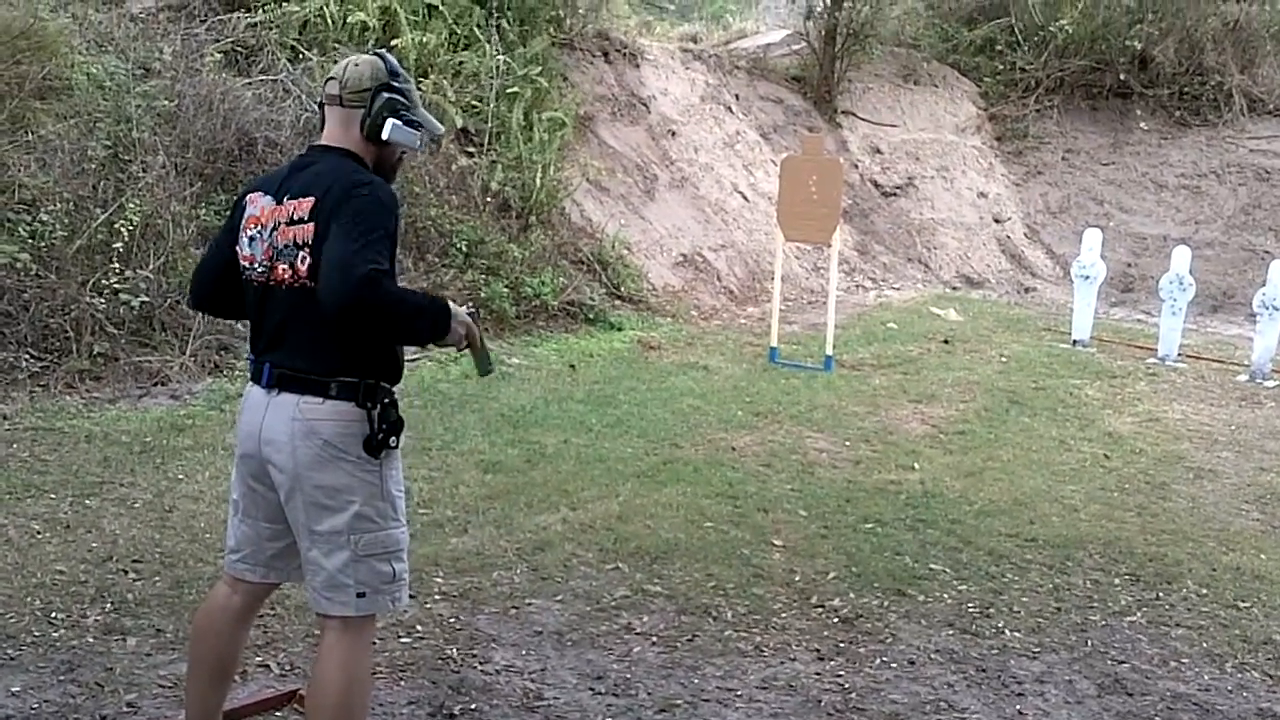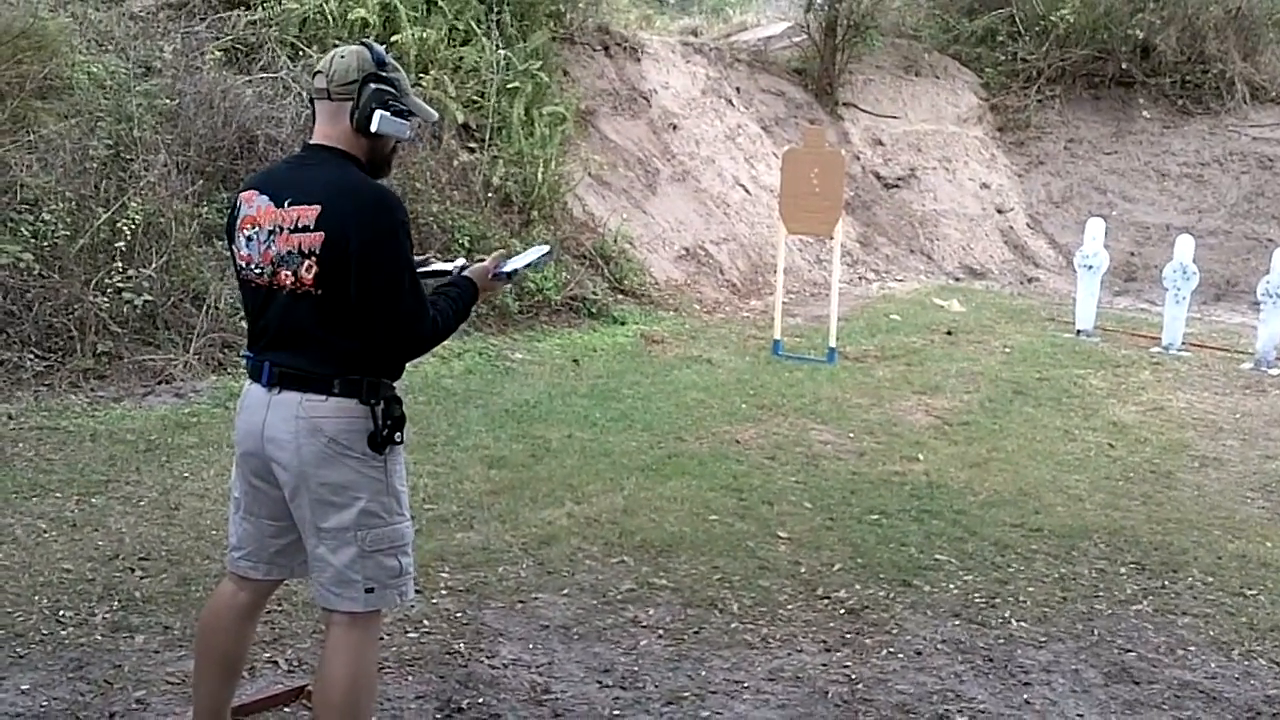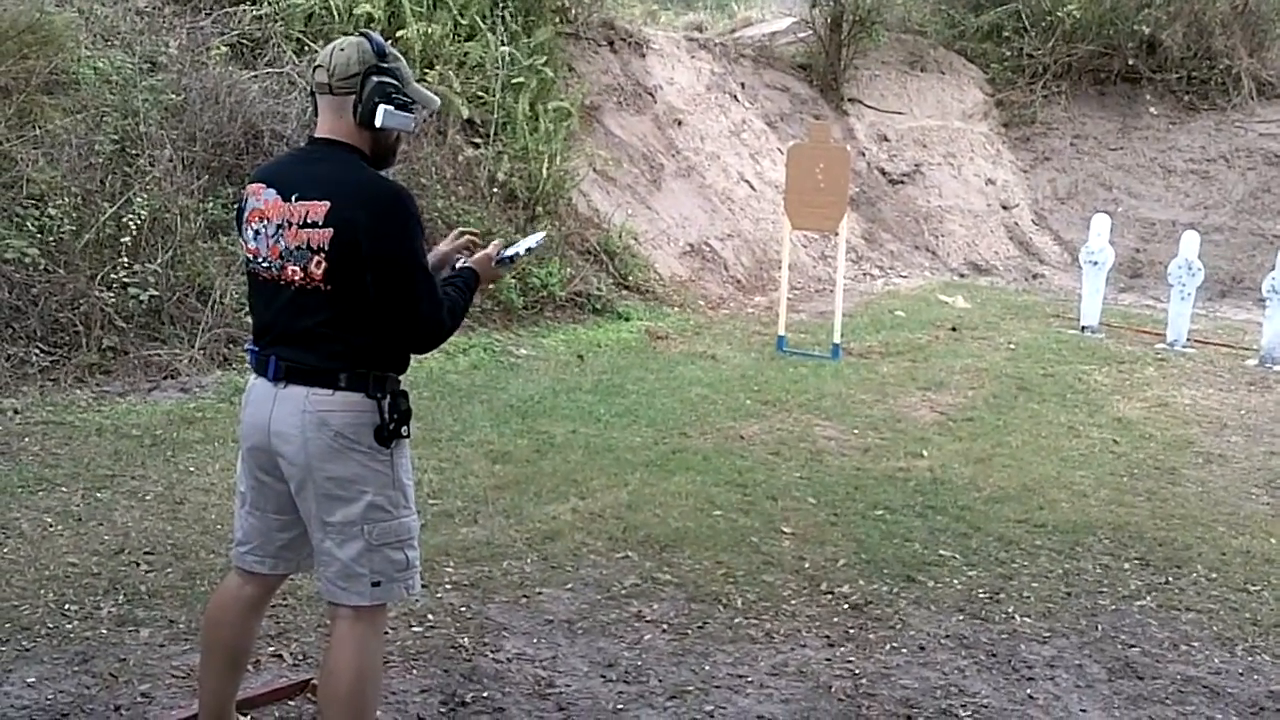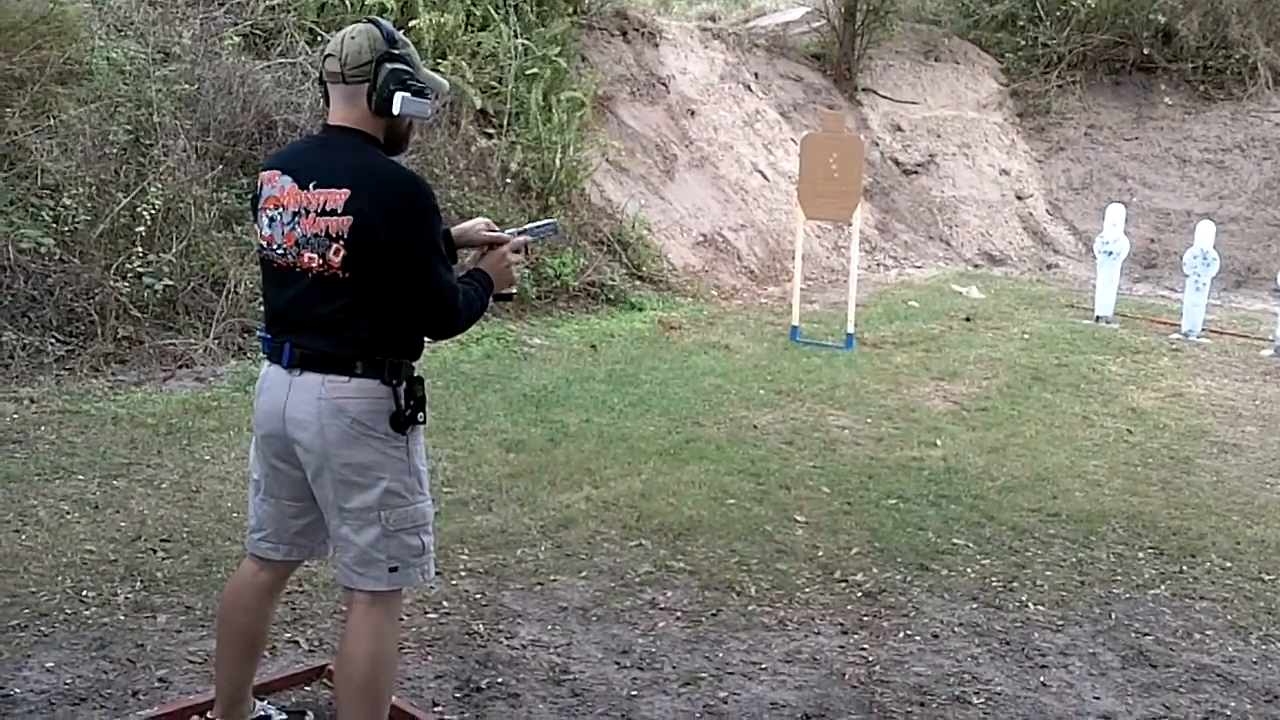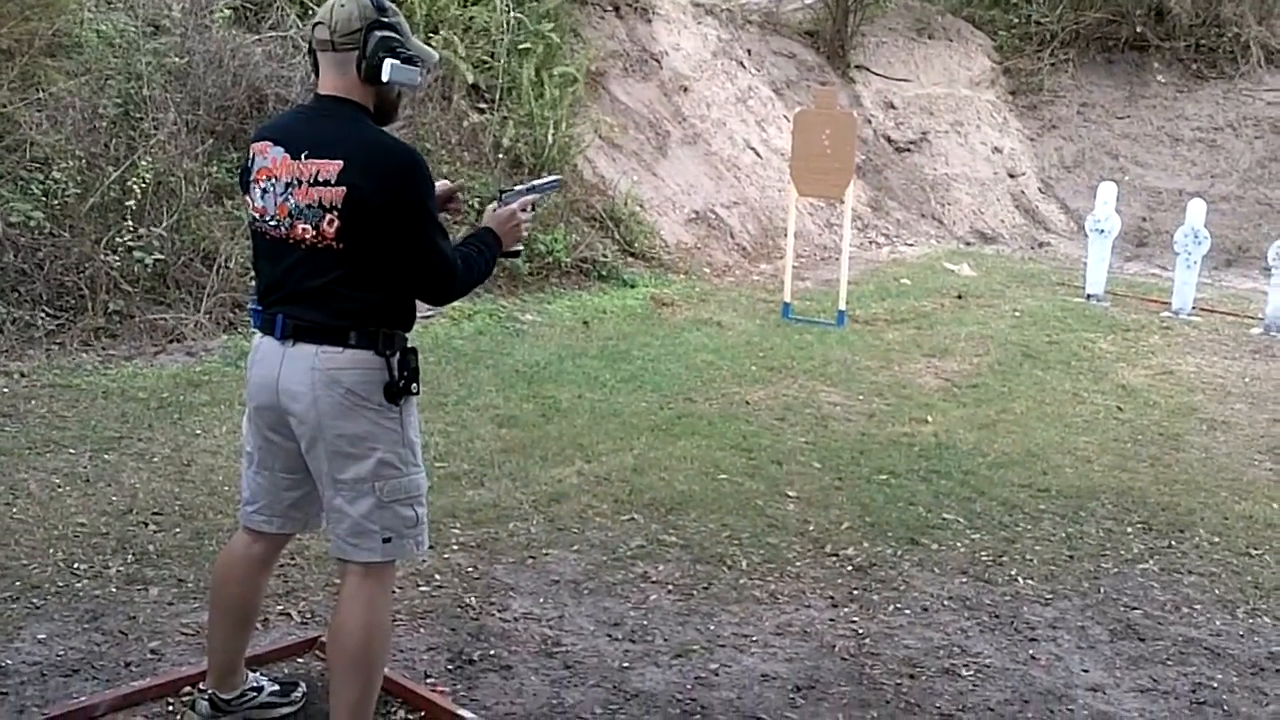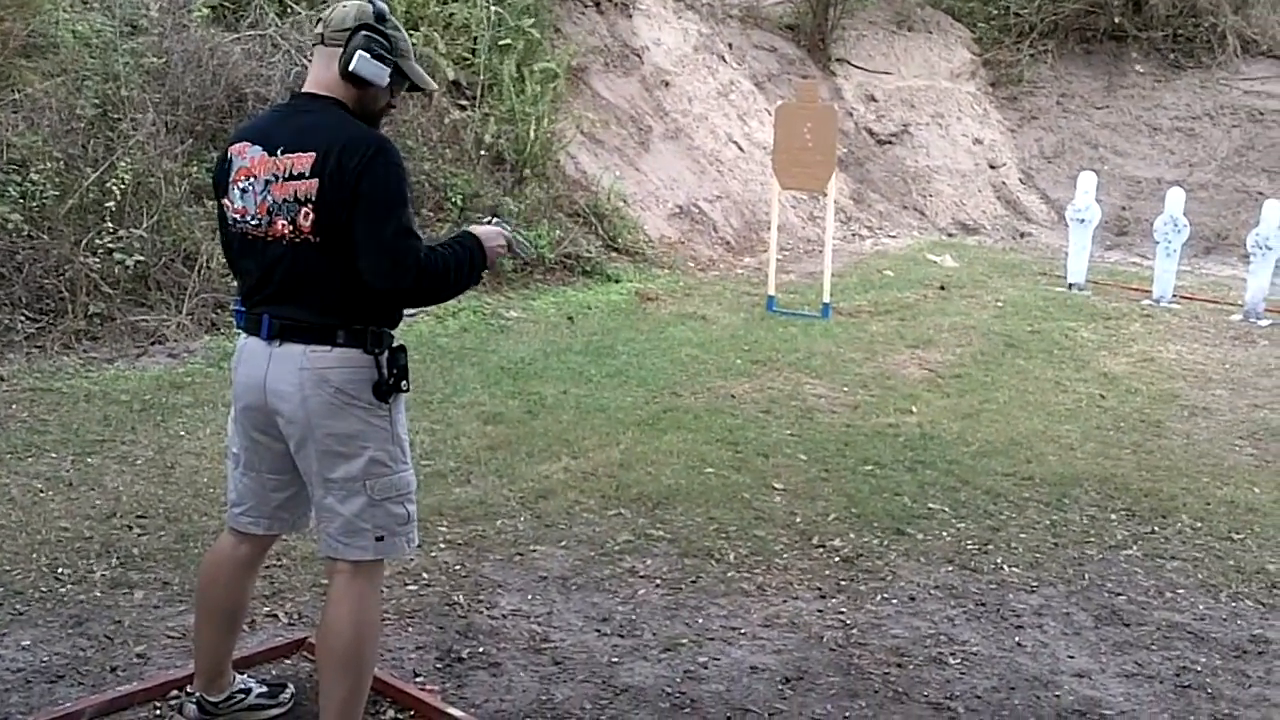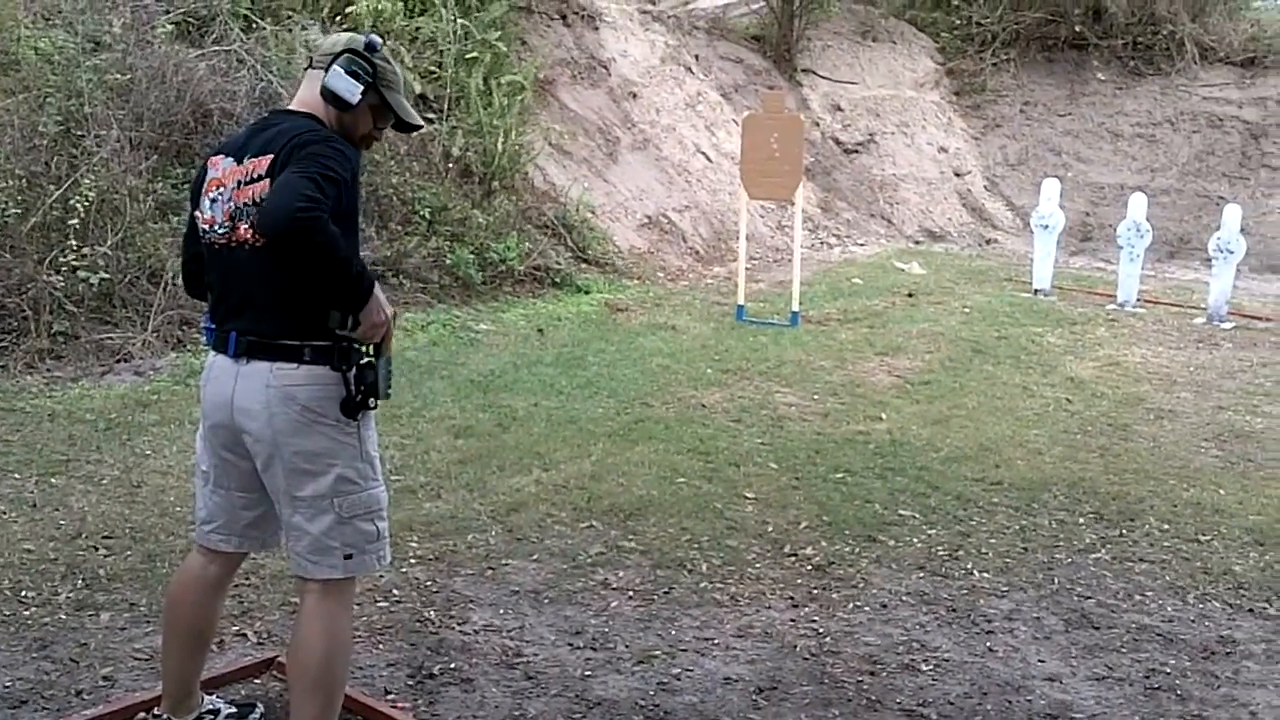
dt=0.4s
person 1, frame 1
left shoulder: (260, 193)
right shoulder: (362, 192)
left elbow: (208, 291)
right elbow: (356, 292)
right wrist: (440, 317)
left hip: (261, 407)
right hip: (335, 425)
left knee: (241, 581)
right knee: (349, 615)
person 1, frame 2
left shoulder: (253, 193)
right shoulder: (369, 203)
right elbow: (405, 334)
right wrist: (467, 287)
left hip: (260, 406)
right hip: (339, 424)
left knee: (245, 579)
right knee: (355, 608)
person 1, frame 3
left shoulder: (262, 186)
right shoulder: (379, 198)
right elbow: (419, 329)
left wrist: (426, 264)
right wrist: (467, 277)
left hip: (266, 399)
right hip: (343, 417)
left knee: (251, 573)
right knee: (359, 605)
person 1, frame 4
left shoulder: (277, 171)
right shoulder: (396, 187)
right elbow: (438, 315)
left wrist: (447, 238)
right wrist: (485, 278)
left hip: (280, 386)
right hip: (357, 403)
left knee: (266, 559)
right knee: (376, 591)
person 1, frame 5
left shoulder: (266, 142)
right shoulder: (390, 160)
right elbow: (437, 281)
right wrist: (492, 237)
left hip: (271, 357)
right hip: (351, 375)
left knee: (258, 531)
right knee: (369, 563)
person 1, frame 6
left shoulder: (243, 143)
right shoulder: (364, 150)
right elbow: (399, 277)
right wrist: (475, 249)
left hip: (256, 357)
right hip: (337, 373)
left knee: (244, 530)
right knee: (358, 562)
person 1, frame 7
left shoulder: (223, 156)
right shoulder: (321, 148)
left elbow: (196, 274)
right elbow: (291, 219)
right wrist: (363, 292)
left hip: (224, 375)
right hip: (303, 389)
left knee: (215, 549)
right knee: (328, 581)
